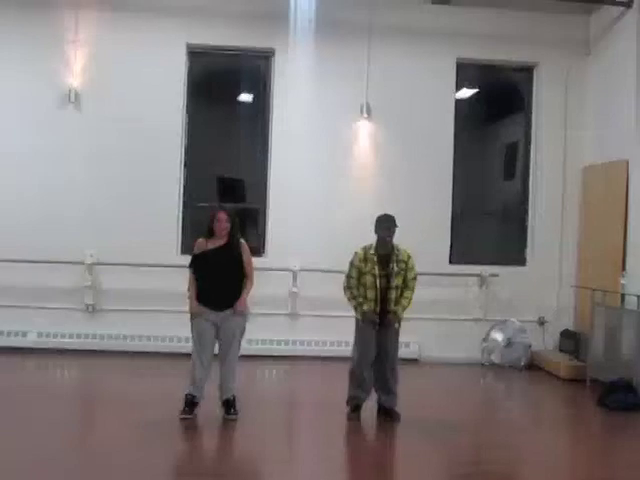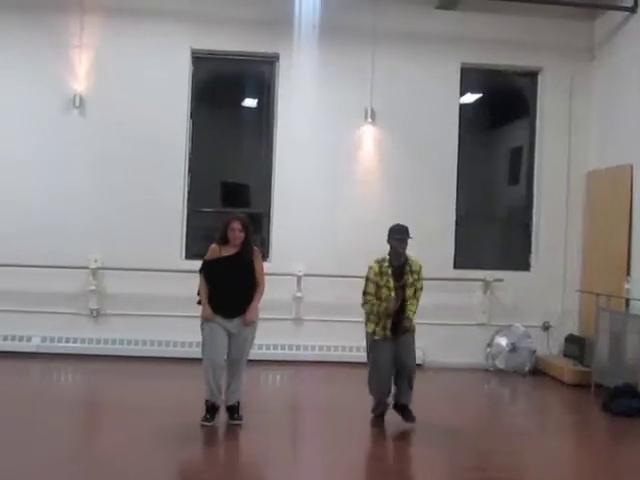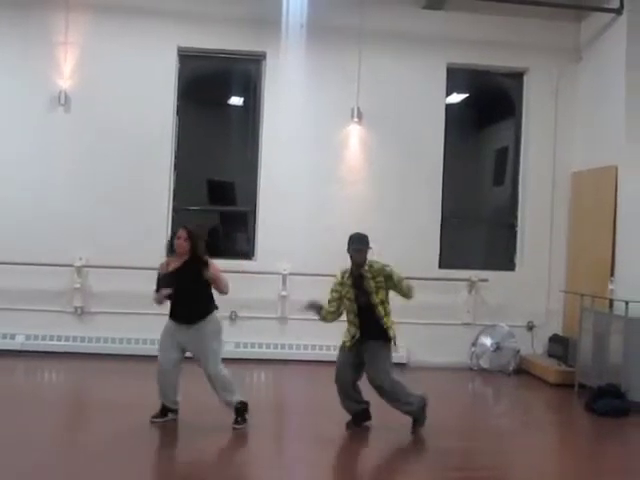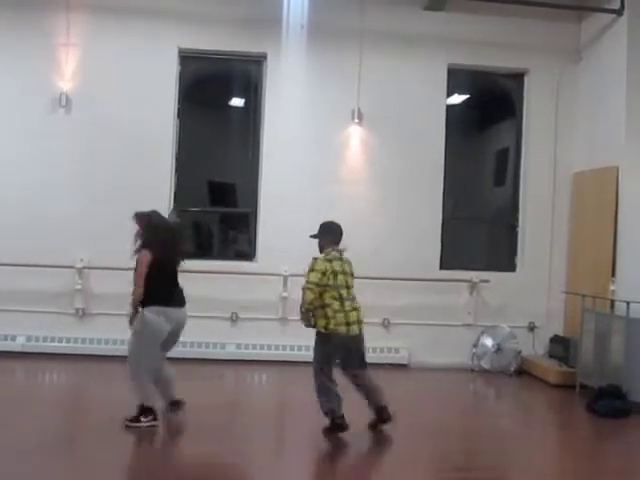
dt=1s
person 1, frame 1
left shoulder: (240, 245)
right shoulder: (201, 245)
left elbow: (249, 277)
right elbow: (193, 275)
left wrist: (243, 298)
right wrist: (192, 300)
left hip: (232, 310)
right hip: (204, 309)
left knee: (229, 356)
right knee: (201, 354)
left ankle: (229, 399)
right ankle: (192, 398)
person 1, frame 2
left shoulder: (253, 254)
right shoulder: (214, 251)
left elbow: (260, 285)
right elbow: (203, 278)
left wrist: (253, 307)
right wrist: (205, 305)
left hip: (243, 317)
right hip: (215, 316)
left knee: (237, 362)
right knee: (214, 360)
left ankle: (233, 404)
right ankle: (212, 405)
person 1, frame 3
left shoulder: (201, 263)
right shoulder: (165, 267)
left elbow: (224, 290)
right elbow: (158, 299)
left wrist: (216, 276)
right wrist: (161, 295)
left hip: (205, 323)
right hip: (177, 325)
left knee: (212, 368)
right knee: (165, 366)
left ankle: (239, 407)
right ankle: (169, 407)
person 1, frame 4
left shoulder: (147, 253)
right shoulder: (169, 247)
left elbow: (139, 290)
left wrist: (134, 311)
left hip: (156, 313)
right hip: (177, 310)
left knee: (138, 361)
right knee: (153, 359)
left ankle: (148, 412)
right ankle: (171, 400)
person 2, frame 1
left shoulder: (404, 257)
right shoulder: (361, 255)
left elbow: (409, 287)
right elbow: (350, 286)
left wrist: (397, 312)
right wrist: (362, 309)
left hip: (391, 318)
right hip: (367, 317)
left knee: (389, 361)
right knee: (362, 359)
left ankle: (386, 405)
right ankle: (355, 403)
person 2, frame 2
left shoulder: (415, 267)
right shoulder: (376, 267)
left elbow: (416, 294)
right elbow: (368, 301)
left wrist: (409, 316)
right wrist: (386, 308)
left hip: (403, 325)
right hip: (379, 326)
left knee: (408, 364)
right knee: (380, 369)
left ankle: (402, 402)
right ankle: (379, 409)
person 2, frame 3
left shoulder: (381, 271)
right shoulder: (341, 280)
left elbow: (407, 292)
right elbow: (331, 314)
left wrist: (394, 278)
right wrist: (319, 308)
left hip: (379, 335)
right hip: (355, 336)
left knee: (379, 378)
right knee: (343, 376)
left ankle: (416, 406)
right ankle: (360, 412)
person 2, frame 4
left shoulder: (319, 262)
right shoulder: (344, 261)
left elbow: (310, 293)
left wrist: (306, 316)
left hip: (331, 328)
right hip: (353, 326)
left knee: (322, 372)
right knee: (356, 369)
left ankle: (336, 418)
right ankle: (380, 409)
